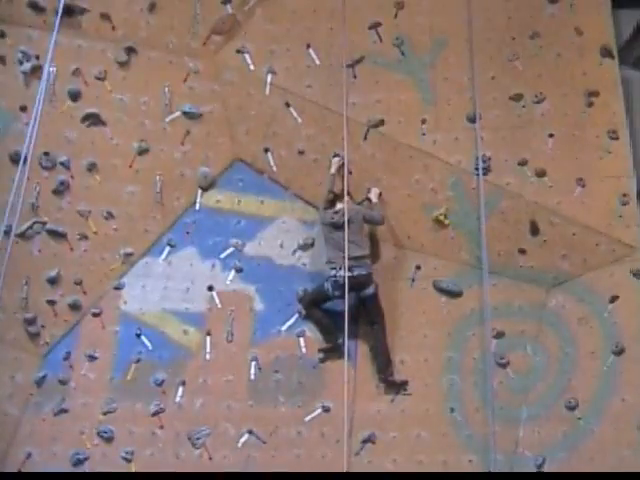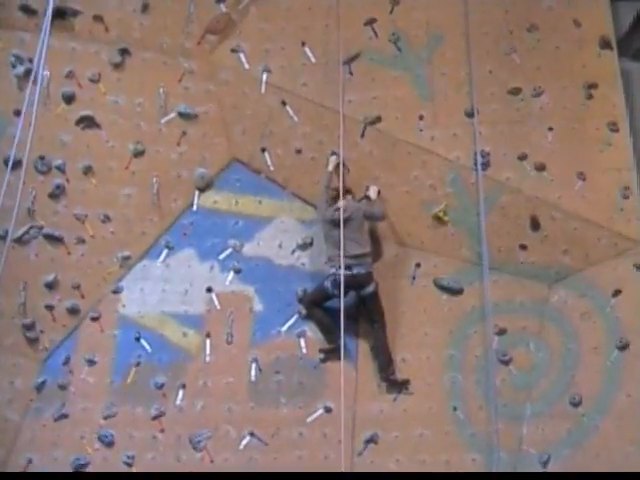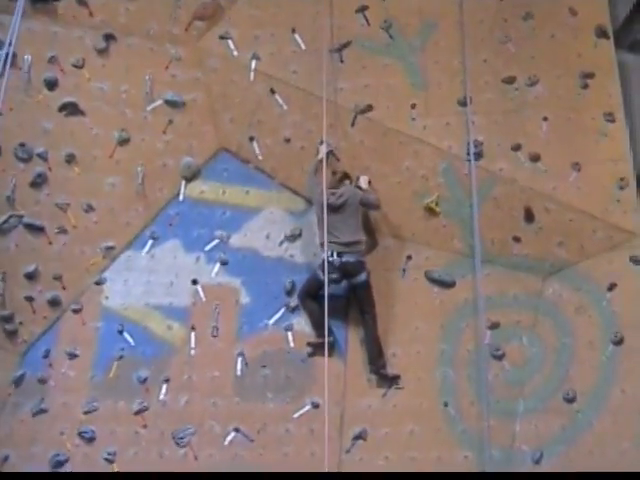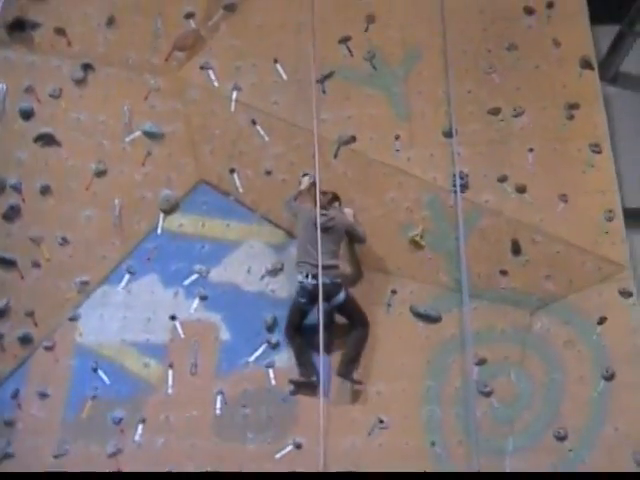
dt=0.4s
person 1, frame 1
left shoulder: (324, 216)
right shoulder: (356, 211)
left elbow: (328, 195)
right elbow: (379, 219)
left wrist: (333, 171)
right wrist: (374, 200)
left hip: (338, 277)
right hip: (362, 275)
left knee: (307, 303)
right knee: (377, 324)
left ankle: (334, 343)
right ankle: (387, 377)
person 1, frame 2
left shoulder: (324, 212)
right shoulder: (357, 208)
left elbow: (325, 192)
right elbow: (380, 215)
left wrist: (331, 168)
right wrist: (373, 197)
left hip: (338, 274)
right hip: (362, 273)
left knee: (309, 302)
right knee: (377, 323)
left ankle: (334, 343)
right ankle: (388, 376)
person 1, frame 3
left shoulder: (319, 196)
right shoulder: (354, 194)
left elbow: (314, 177)
right elbow: (375, 203)
left wrist: (321, 158)
right wrist: (365, 187)
left hip: (331, 261)
right hip: (354, 261)
left knee: (306, 295)
right knee: (368, 315)
left ankle: (324, 338)
right ankle: (379, 369)
person 1, frame 4
left shoulder: (305, 212)
right shoulder: (342, 220)
left elbow: (289, 203)
right elbow: (361, 238)
left wrist: (304, 187)
left hip: (307, 282)
right hip: (332, 283)
left knee: (292, 330)
right knee: (360, 324)
left ankle: (308, 375)
right ankle: (347, 368)
